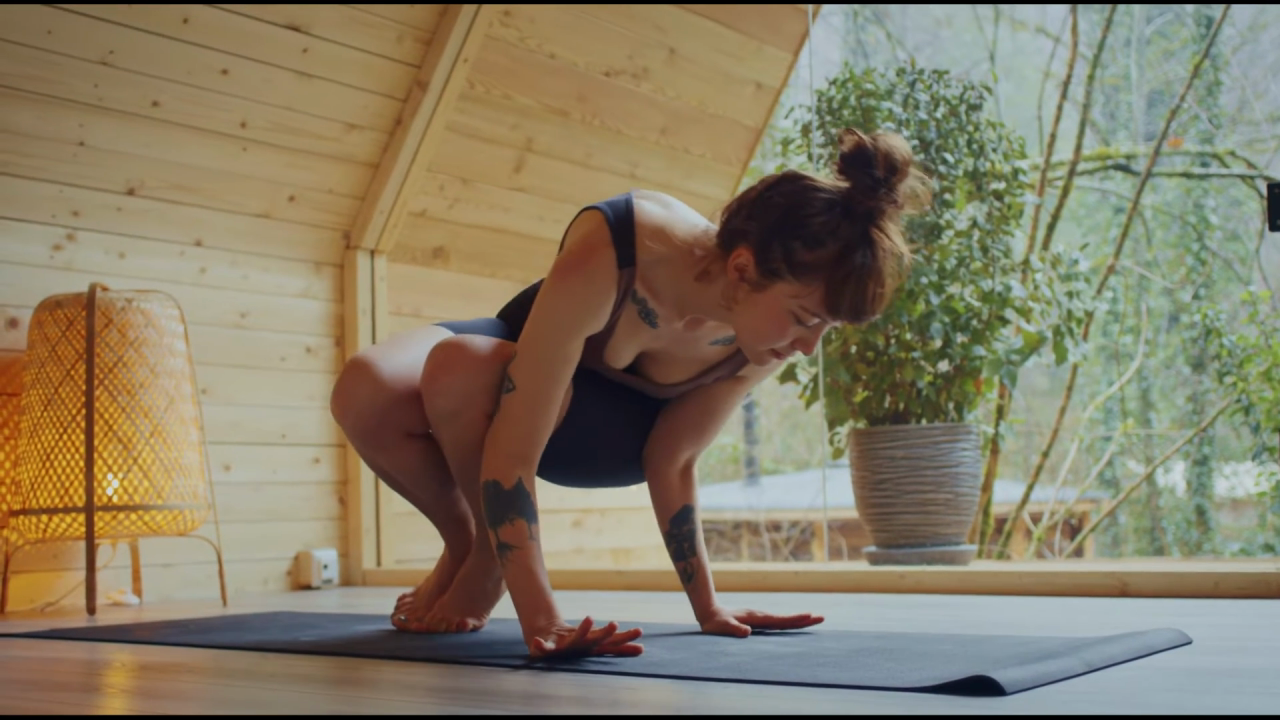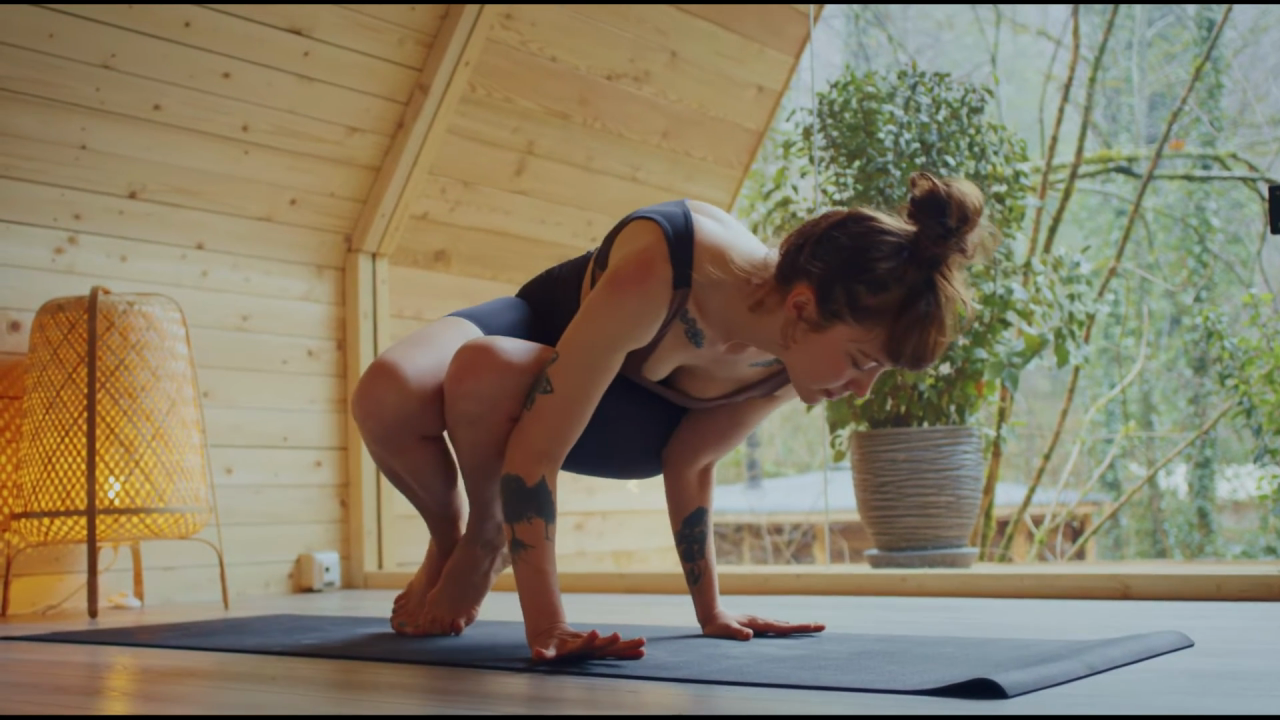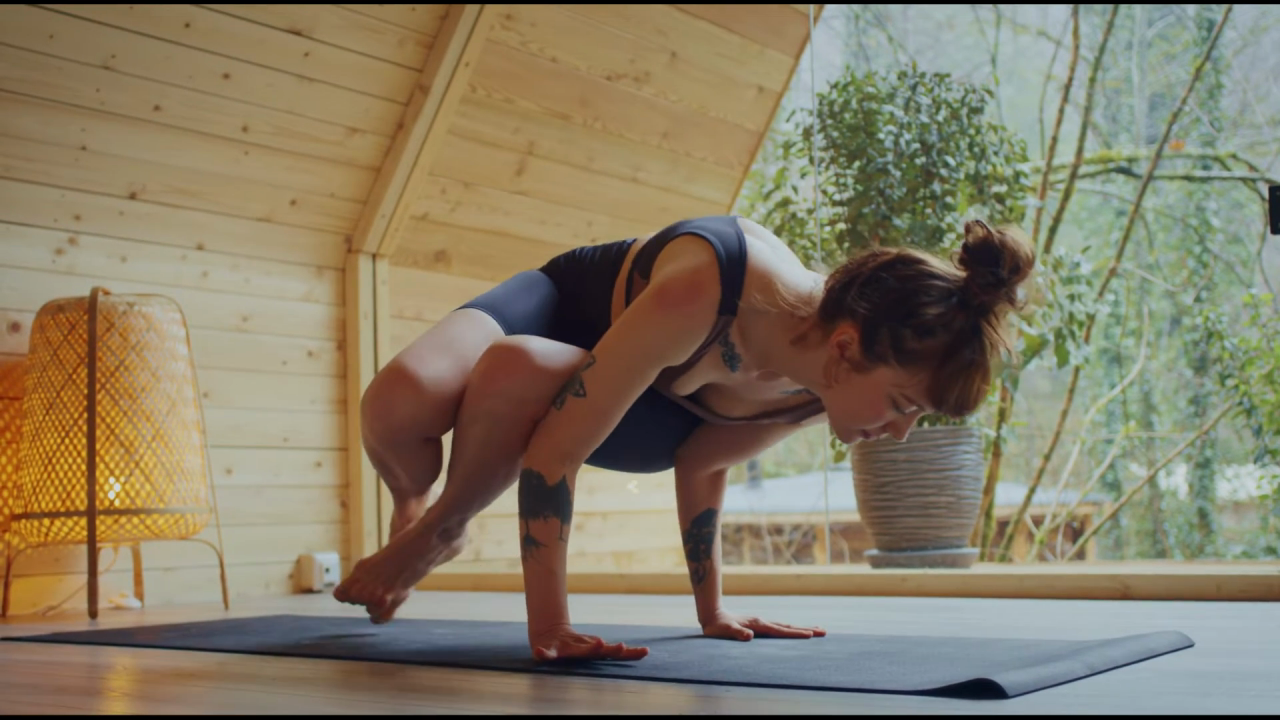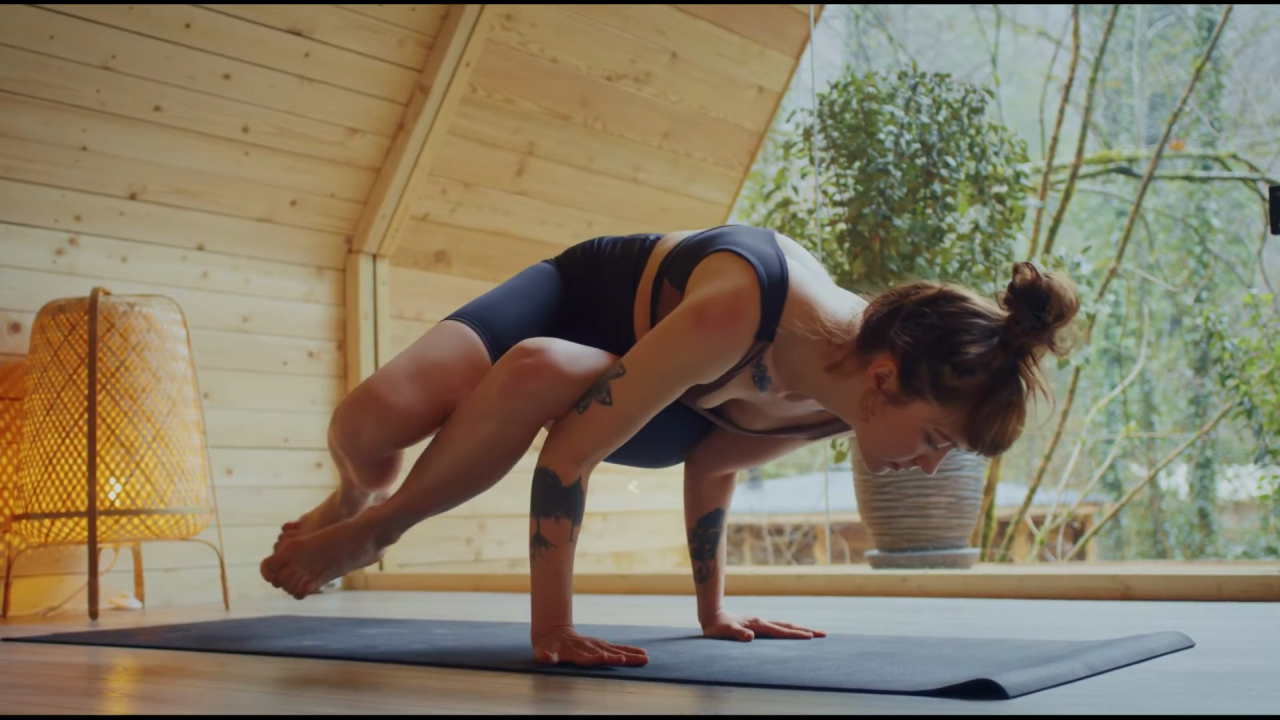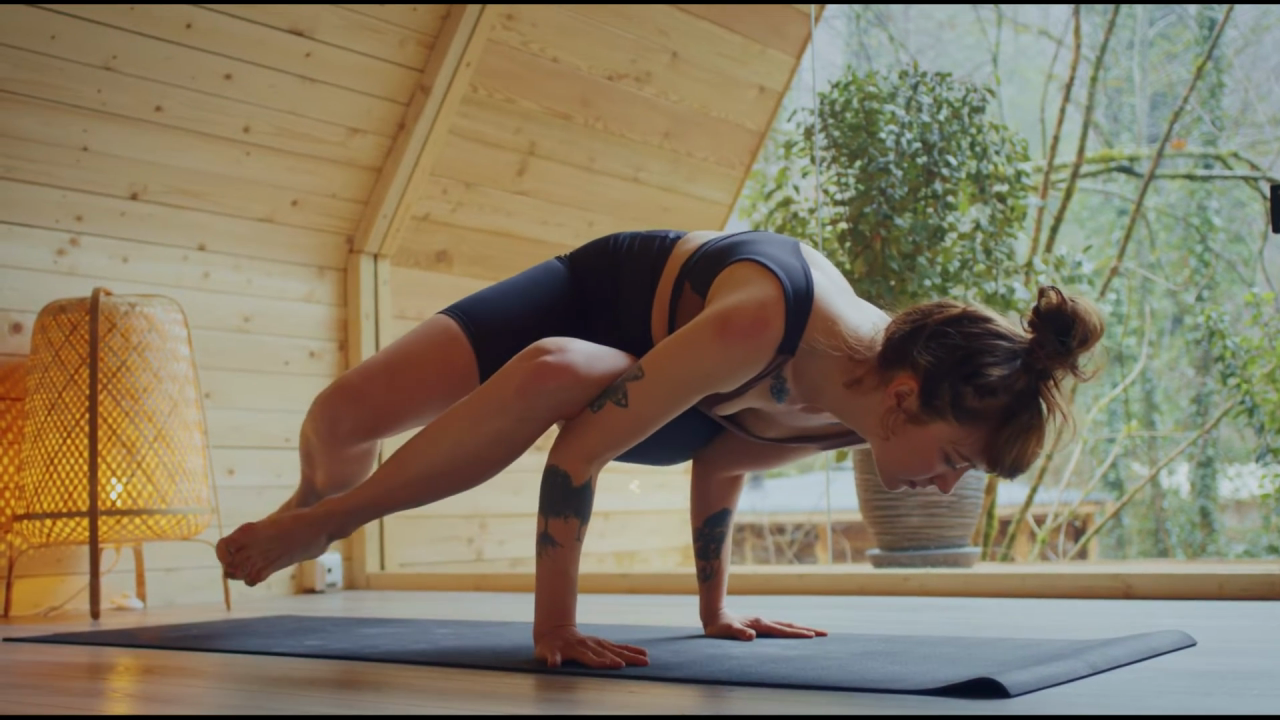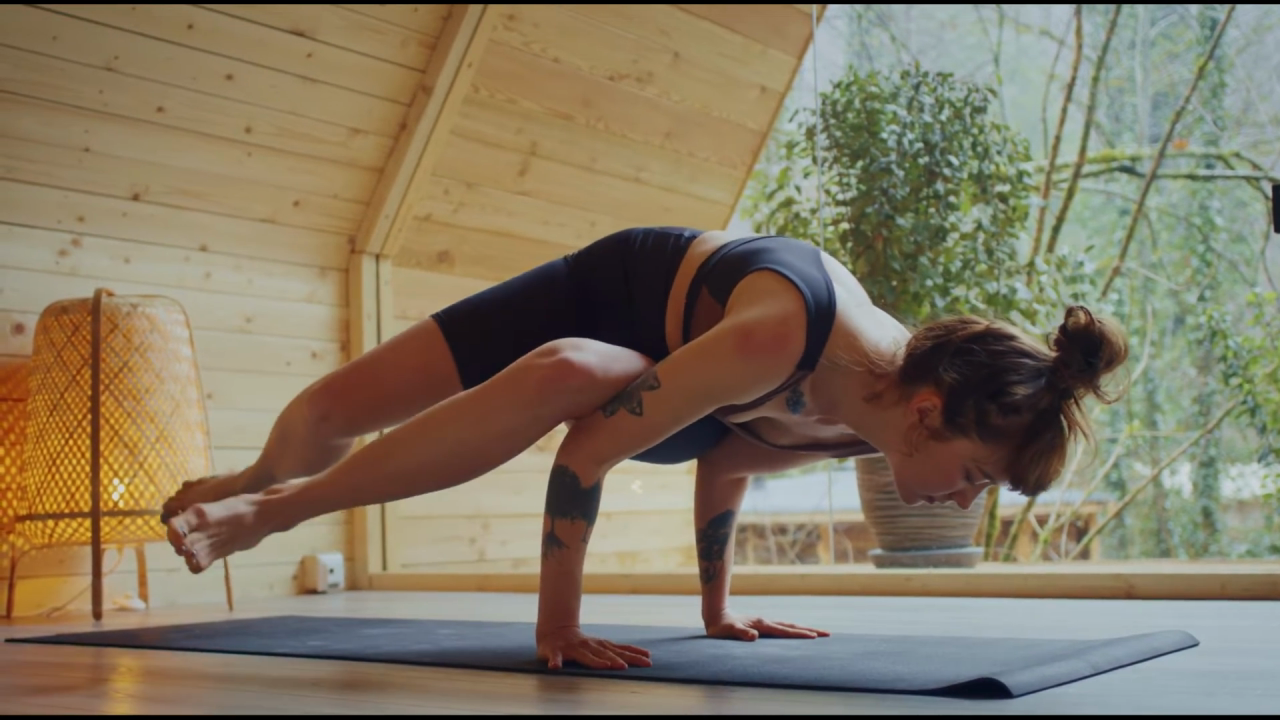
dt=0.5s
person 1, frame 1
left shoulder: (759, 336)
right shoulder: (602, 259)
left elbow: (671, 462)
right elbow: (512, 452)
left wrist: (707, 605)
right wrist: (540, 620)
left hip: (614, 431)
right hip: (520, 357)
right knee: (365, 389)
left ankle: (489, 561)
right ankle: (468, 546)
person 1, frame 2
left shoulder: (799, 353)
right shoulder: (654, 273)
left elbow: (689, 464)
right elbow: (535, 447)
left wrist: (711, 609)
right wrist: (546, 625)
left hip: (629, 413)
right hip: (541, 331)
right knee: (388, 393)
left ankle: (486, 542)
right ankle: (456, 540)
person 1, frame 3
left shoulder: (825, 381)
right shoulder: (702, 290)
left elbow: (702, 464)
right elbow: (554, 446)
left wrist: (711, 609)
right wrist: (548, 627)
left hip: (651, 404)
right knee: (399, 401)
right ankle: (419, 521)
person 1, frame 4
left shoulder: (853, 397)
right shoulder: (737, 310)
left elbow: (713, 464)
right elbow: (569, 450)
left wrist: (712, 609)
right wrist: (551, 627)
left hip: (662, 402)
right hip: (581, 293)
right knee: (370, 422)
right ankle: (362, 507)
person 1, frame 5
left shoulder: (862, 405)
right shoulder: (760, 323)
left elbow: (720, 462)
right elbow: (579, 446)
left wrist: (715, 609)
right wrist: (554, 625)
left hip: (671, 400)
right hip: (596, 293)
right knee: (343, 415)
left ankle: (328, 526)
right ankle: (313, 511)
person 1, frame 6
left shoulder: (881, 416)
right shoulder: (779, 338)
left elbow: (726, 462)
right elbow: (590, 448)
left wrist: (717, 607)
right wrist: (557, 622)
left hip: (657, 379)
right hip: (606, 291)
right knee: (332, 412)
left ankle: (280, 512)
right ankle: (264, 491)
